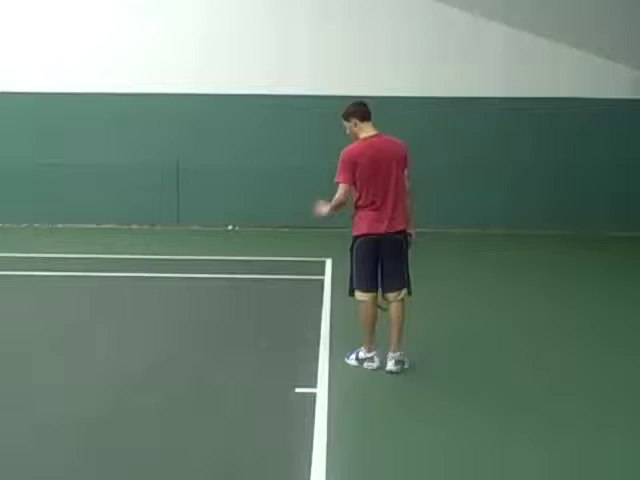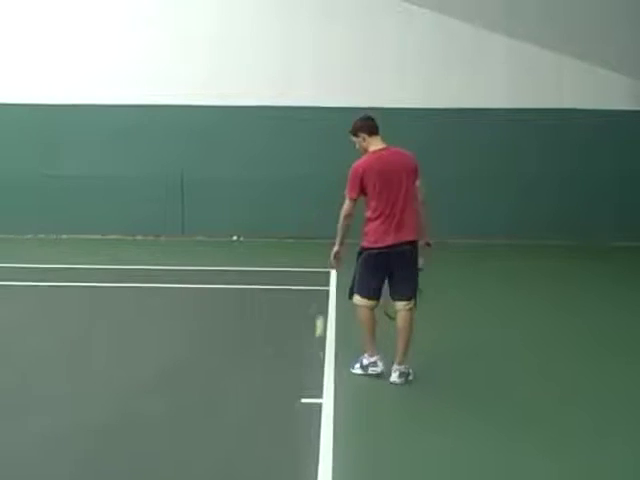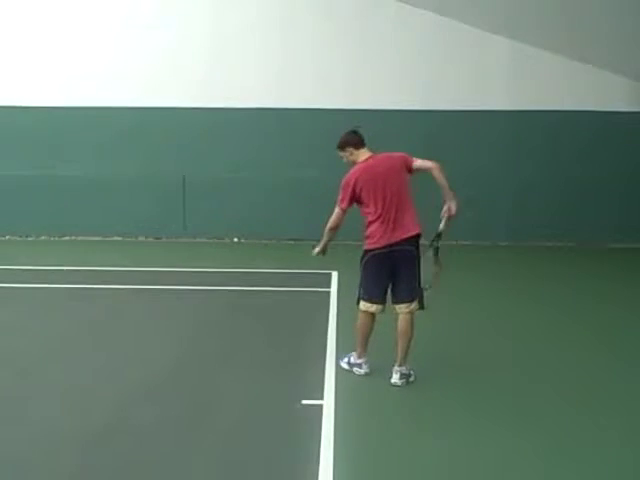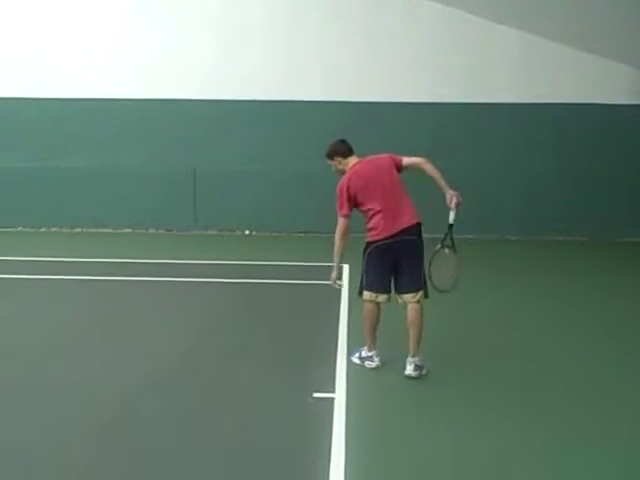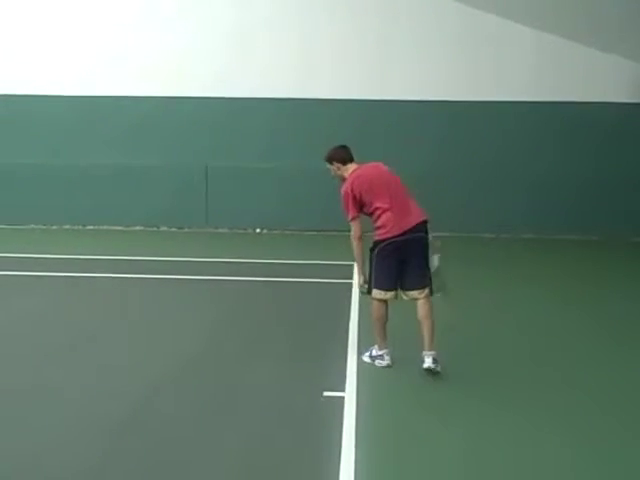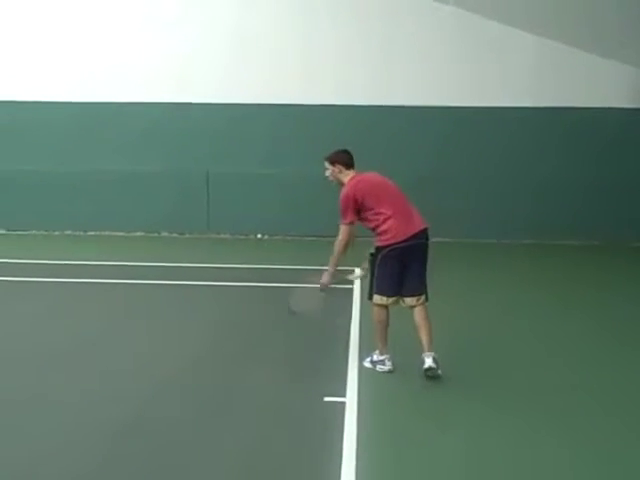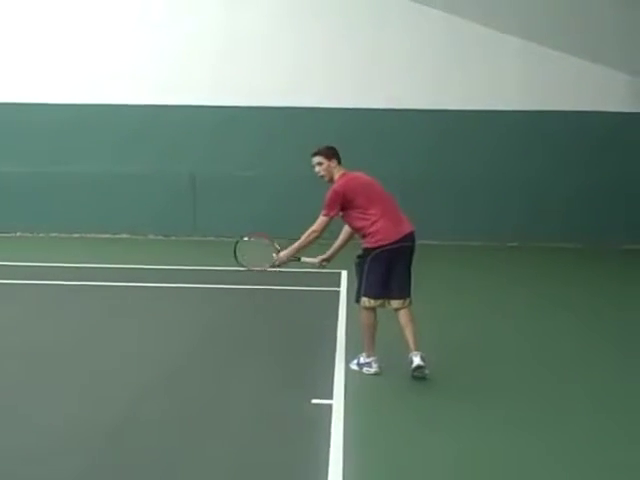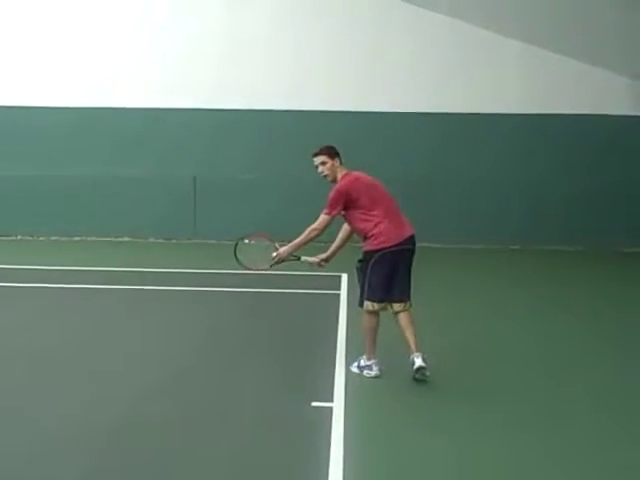
dt=0.3s
person 1, frame 1
left shoulder: (351, 153)
right shoulder: (399, 147)
left elbow: (342, 197)
right elbow: (406, 190)
left wrist: (327, 209)
right wrist: (409, 225)
left hip: (365, 232)
right hip: (396, 231)
left knee: (365, 295)
right knee: (396, 295)
left ankle: (368, 353)
right ankle: (395, 355)
person 1, frame 2
left shoulder: (360, 167)
right shoulder: (408, 159)
left elbow: (347, 212)
right elbow: (418, 200)
left wrist: (338, 244)
right wrist: (423, 235)
left hip: (374, 244)
right hip: (406, 242)
left knee: (363, 300)
right knee: (405, 306)
left ankle: (372, 358)
right ankle: (399, 367)
person 1, frame 3
left shoulder: (352, 177)
right shoulder: (396, 160)
left elbow: (335, 221)
right elbow: (432, 167)
left wrist: (322, 246)
right wrist: (450, 199)
left hip: (377, 246)
right hip: (408, 241)
left knee: (367, 306)
right knee: (406, 309)
left ankle: (359, 359)
right ankle: (400, 369)
person 1, frame 4
left shoulder: (345, 183)
right shoulder: (384, 160)
left elbow: (342, 230)
right elbow: (422, 162)
left wrist: (336, 267)
right wrist: (448, 191)
left hip: (380, 239)
right hip: (409, 231)
left knee: (371, 297)
right knee: (414, 299)
left ankle: (370, 353)
right ankle: (413, 360)
person 1, frame 5
left shoulder: (348, 187)
right shoulder: (378, 167)
left elbow: (357, 234)
left wrist: (361, 271)
right wrist: (420, 229)
left hip: (389, 236)
right hip: (417, 228)
left knee: (379, 295)
right knee: (421, 295)
left ankle: (381, 352)
right ankle: (429, 354)
person 1, frame 6
left shoulder: (348, 192)
right shoulder: (372, 178)
left elbow: (344, 238)
left wrist: (329, 271)
right wrist: (371, 262)
left hip: (392, 242)
right hip: (418, 234)
left knee: (380, 300)
right knee: (417, 301)
left ankle: (382, 356)
right ankle: (428, 355)
person 1, frame 7
left shoulder: (339, 188)
right shoulder: (356, 180)
left elbow: (316, 230)
right elbow: (351, 224)
left wrist: (289, 252)
right wrist: (330, 255)
left hip: (381, 244)
right hip: (405, 237)
left knee: (368, 302)
right knee: (401, 302)
left ankle: (369, 359)
right ankle: (415, 355)
person 1, frame 8
left shoulder: (342, 188)
right shoulder: (357, 181)
left elbow: (317, 228)
right elbow: (350, 224)
left wrist: (289, 249)
right wrist: (328, 255)
left hip: (382, 246)
right hip: (405, 240)
left knee: (371, 305)
right knee: (401, 305)
left ankle: (369, 362)
right ankle: (416, 356)
